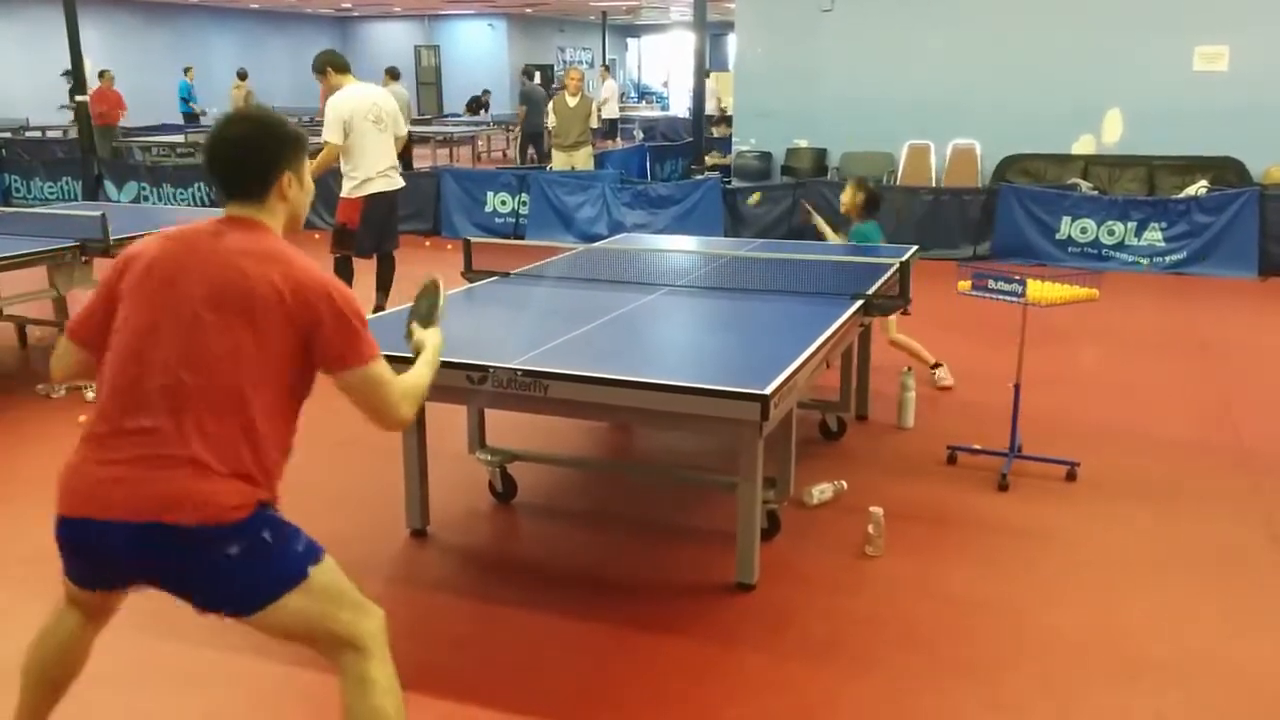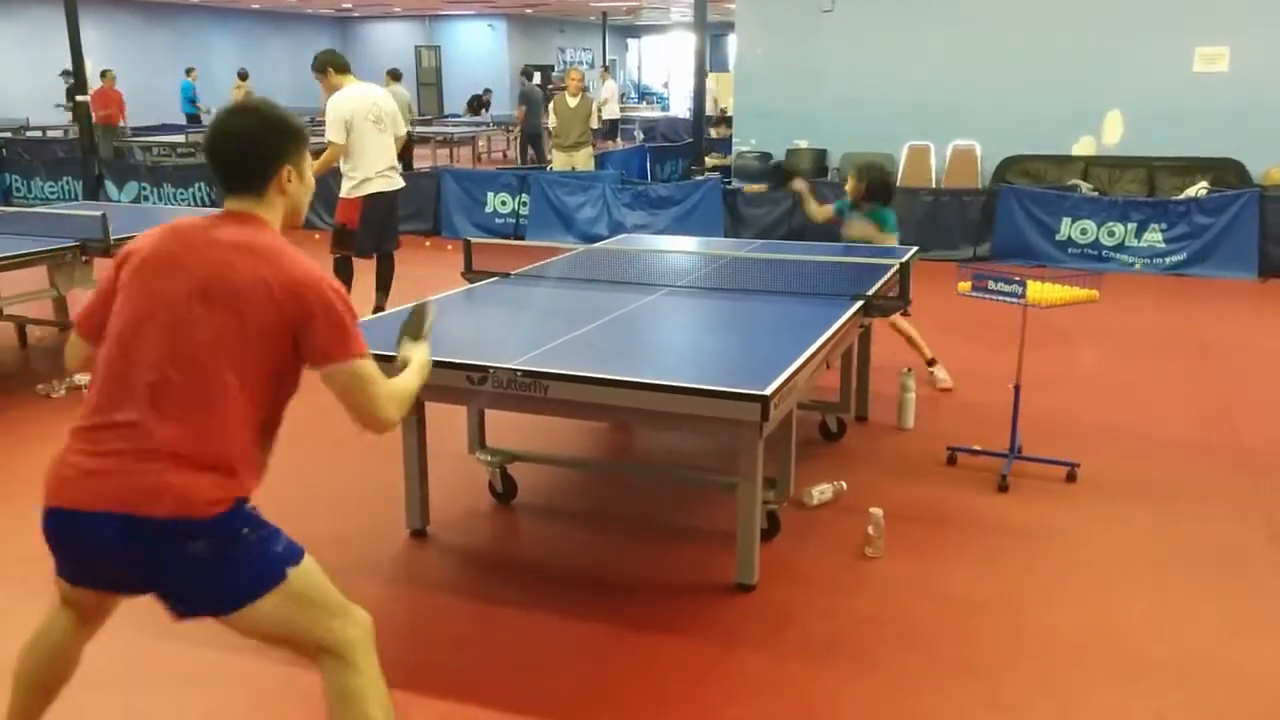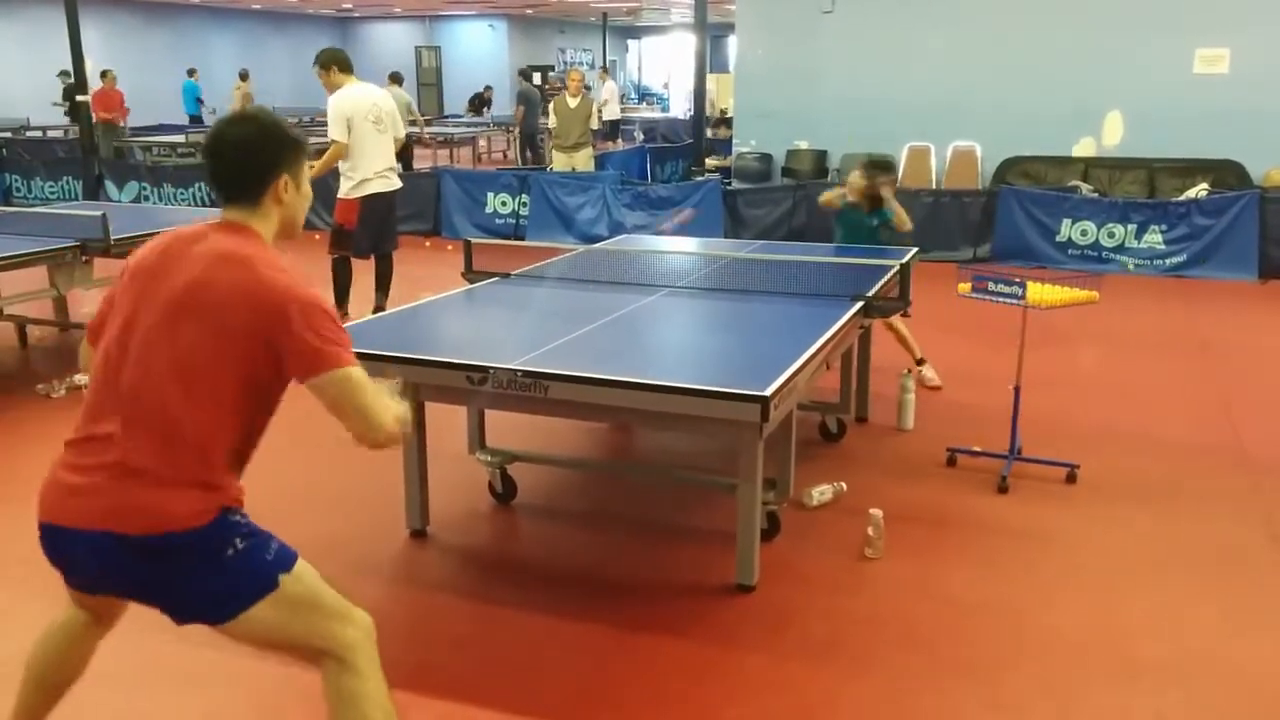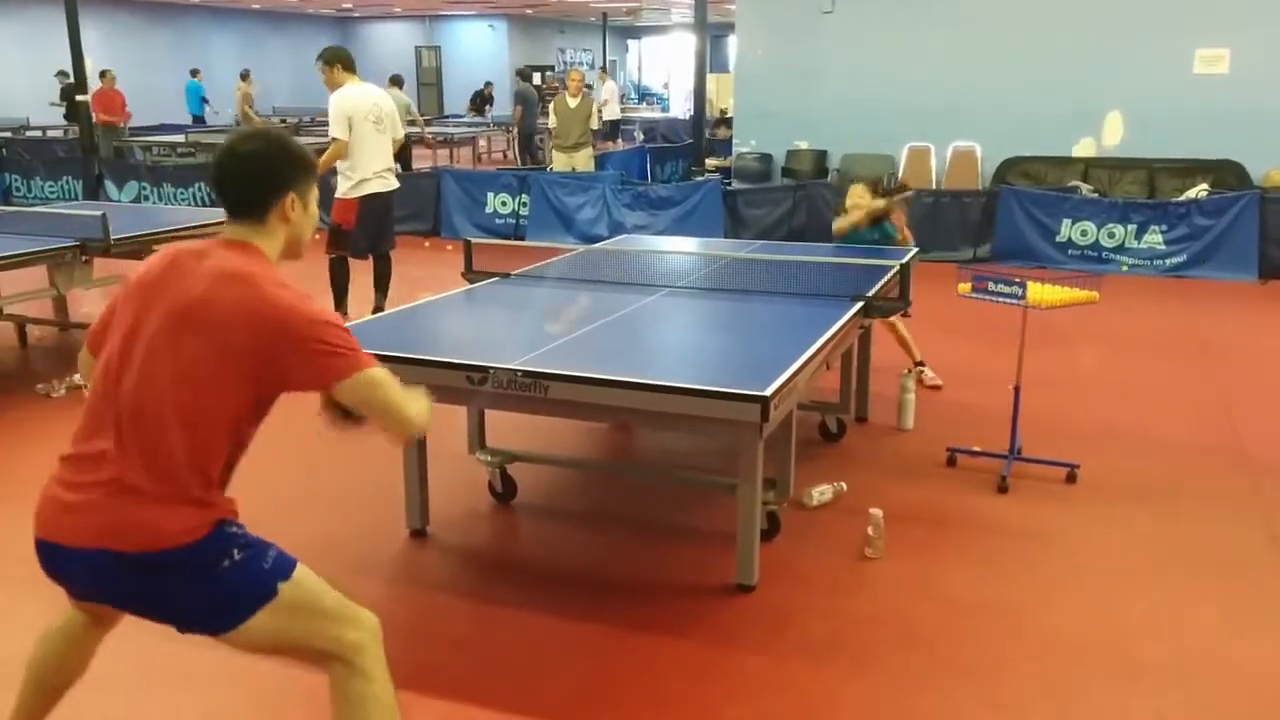
dt=0.1s
person 1, frame 1
left shoulder: (143, 255)
right shoulder: (312, 286)
left elbow: (65, 366)
right elbow: (394, 411)
right wrist: (431, 351)
left hip: (88, 506)
right hip: (205, 520)
left knee: (82, 607)
right knee: (362, 637)
person 1, frame 2
left shoulder: (148, 247)
right shoulder: (303, 282)
left elbow: (79, 355)
right elbow: (381, 414)
right wrist: (416, 368)
left hip: (72, 502)
right hip: (182, 515)
left knee: (77, 608)
right knee: (347, 638)
person 1, frame 3
left shoulder: (151, 255)
right shoulder: (286, 294)
right elbow: (376, 429)
right wrist: (394, 408)
left hip: (66, 512)
right hip: (171, 528)
left knee: (91, 610)
right knee: (347, 640)
person 1, frame 4
left shoulder: (155, 269)
right shoulder: (286, 311)
right elbow: (406, 420)
right wrist: (410, 399)
left hip: (60, 525)
right hip: (160, 543)
left knee: (93, 610)
right knee: (354, 640)
person 2, frame 1
left shoulder: (338, 101)
right shoulder: (382, 94)
left elbow: (332, 151)
right elbow: (401, 137)
left wrist: (307, 177)
left hip: (360, 189)
right hip: (389, 185)
left knee: (342, 253)
right knee: (385, 250)
right ankle: (380, 308)
person 2, frame 2
left shoulder: (338, 101)
right shoulder: (381, 94)
left elbow: (336, 150)
right elbow: (401, 137)
left hip: (359, 189)
right hip: (389, 184)
left knee: (342, 252)
right knee: (385, 250)
right ankle: (380, 309)
person 2, frame 3
left shoulder: (339, 99)
right shoulder: (382, 94)
left elbow: (339, 149)
right elbow: (399, 139)
left wrist: (310, 175)
left hip: (357, 189)
right hip: (387, 185)
left knee: (340, 253)
right knee: (383, 251)
left ankle: (340, 314)
right ankle: (380, 309)
person 2, frame 4
left shoulder: (340, 98)
right shoulder: (382, 95)
left elbow: (339, 147)
right elbow: (398, 140)
left hip: (356, 190)
right hip: (385, 185)
left knee: (338, 253)
right knee: (381, 251)
left ankle: (340, 313)
right ankle: (379, 309)
person 3, frame 1
left shoulder: (868, 230)
right shoulder: (856, 227)
right elbow: (840, 245)
right wrist: (820, 223)
left knee: (892, 337)
left ankle: (937, 367)
person 3, frame 2
left shoulder: (884, 214)
right shoulder: (847, 207)
left elbow: (892, 246)
right elbow: (818, 216)
left wrist: (868, 235)
right wrist: (804, 192)
left knee: (894, 321)
left ankle: (933, 365)
person 3, frame 3
left shoulder: (880, 211)
right shoulder: (844, 207)
left elbow: (906, 227)
right elbow: (823, 202)
left wrist: (890, 198)
right wrist: (845, 191)
left knee: (890, 320)
left ankle: (922, 365)
person 3, frame 4
left shoulder: (881, 226)
right shoulder: (848, 223)
left elbow: (907, 245)
right elbow: (837, 228)
left wrist: (899, 219)
right wrist: (867, 211)
left knee: (892, 321)
left ankle: (920, 367)
